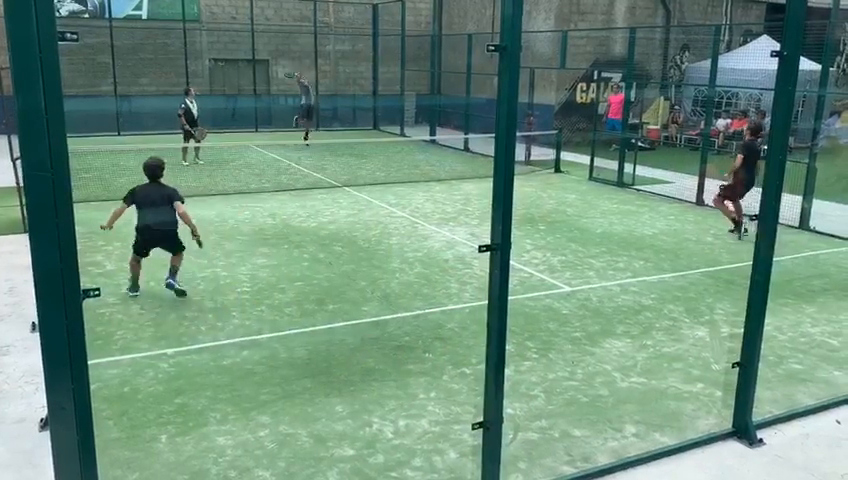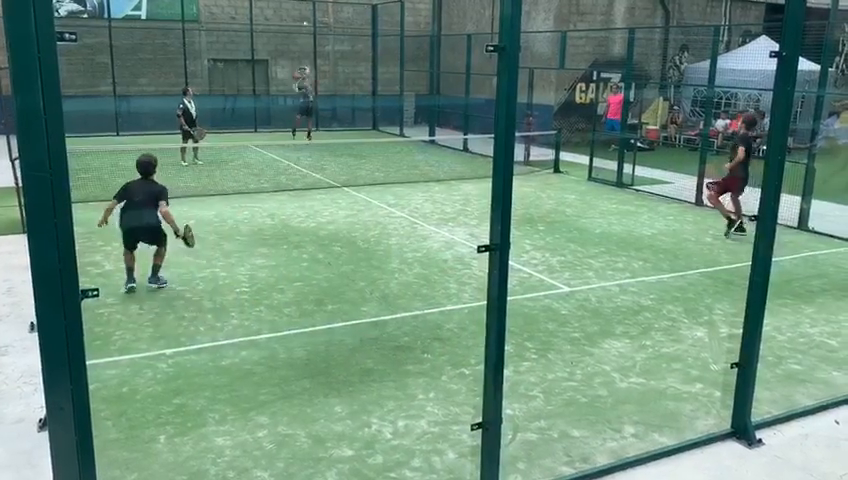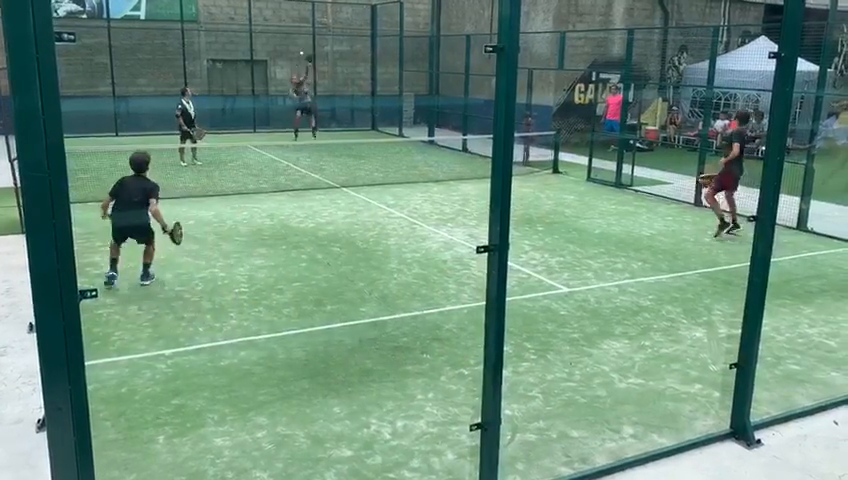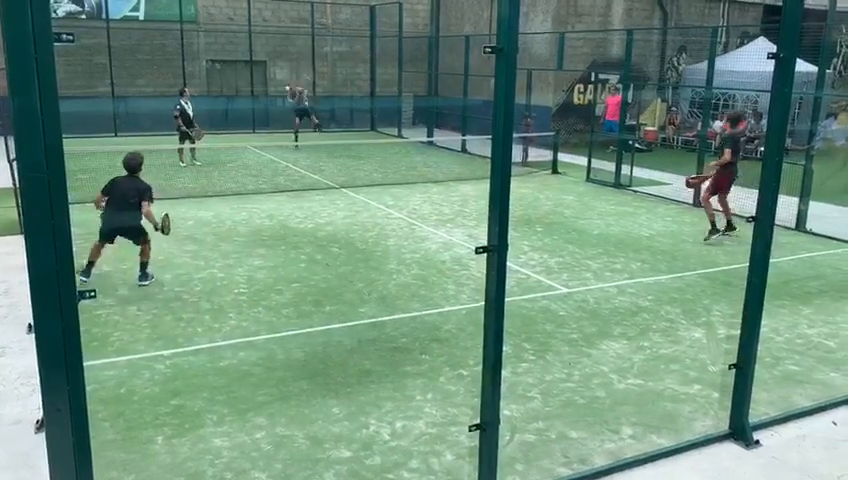
dt=0.1s
person 1, frame 1
left shoulder: (137, 190)
right shoulder: (171, 192)
left elbow: (120, 210)
right elbow: (181, 212)
left wrist: (108, 224)
right wrist: (194, 230)
left hip: (146, 231)
right hip: (168, 231)
left knee: (136, 258)
right knee: (178, 252)
left ankle: (134, 287)
right ankle: (172, 279)
person 1, frame 2
left shoulder: (129, 186)
right shoulder: (160, 189)
left elbow: (111, 206)
right elbow: (164, 211)
left wrist: (103, 219)
right wrist: (176, 229)
left hip: (128, 226)
right hip: (150, 226)
left knee: (129, 250)
right knee: (162, 244)
left ankle: (130, 279)
right ankle: (155, 277)
person 1, frame 3
left shoulder: (122, 181)
right shoulder: (152, 186)
left elbow: (106, 202)
right elbow: (153, 209)
left wrist: (105, 212)
right wrist: (165, 226)
left hip: (118, 223)
right hip: (140, 224)
left knee: (115, 243)
right knee: (150, 243)
left ankle: (113, 272)
right ankle: (145, 274)
person 1, frame 4
left shoulder: (115, 181)
right shoulder: (145, 187)
left elbow: (98, 199)
right elbow: (145, 211)
left wrist: (99, 206)
right wrist: (156, 224)
left hip: (109, 221)
right hip: (131, 223)
left knee: (100, 244)
right knee: (146, 243)
left ankle: (87, 273)
right ankle: (143, 275)
person 2, frame 1
left shoulder: (745, 145)
right shoulder: (757, 147)
left elbow: (737, 164)
right elbow: (756, 167)
left wrist: (729, 174)
left hip: (740, 180)
right hip: (749, 180)
left knee: (717, 200)
right knee: (735, 200)
left ankle: (737, 223)
right ankle: (739, 226)
person 2, frame 2
left shoulder: (741, 137)
right shoulder: (750, 139)
left elbow: (740, 156)
left wrist: (730, 165)
left hip: (735, 174)
right hip: (743, 174)
left knee: (711, 196)
right knee: (735, 198)
left ankle: (731, 221)
right ankle: (740, 226)
person 2, frame 3
left shoulder: (736, 133)
right shoulder: (743, 133)
left elbow: (735, 152)
left wrist: (725, 160)
left hip: (729, 170)
right hip: (737, 170)
left knee: (709, 195)
right knee: (729, 195)
left ankle: (723, 223)
right ankle: (734, 223)
person 2, frame 4
left shoulder: (728, 137)
right shoulder: (736, 136)
left elbow: (727, 158)
left wrist: (715, 164)
left hip: (725, 172)
right hip: (730, 172)
left knee: (704, 198)
right knee: (721, 198)
left ankle: (714, 228)
right ankle: (730, 226)
